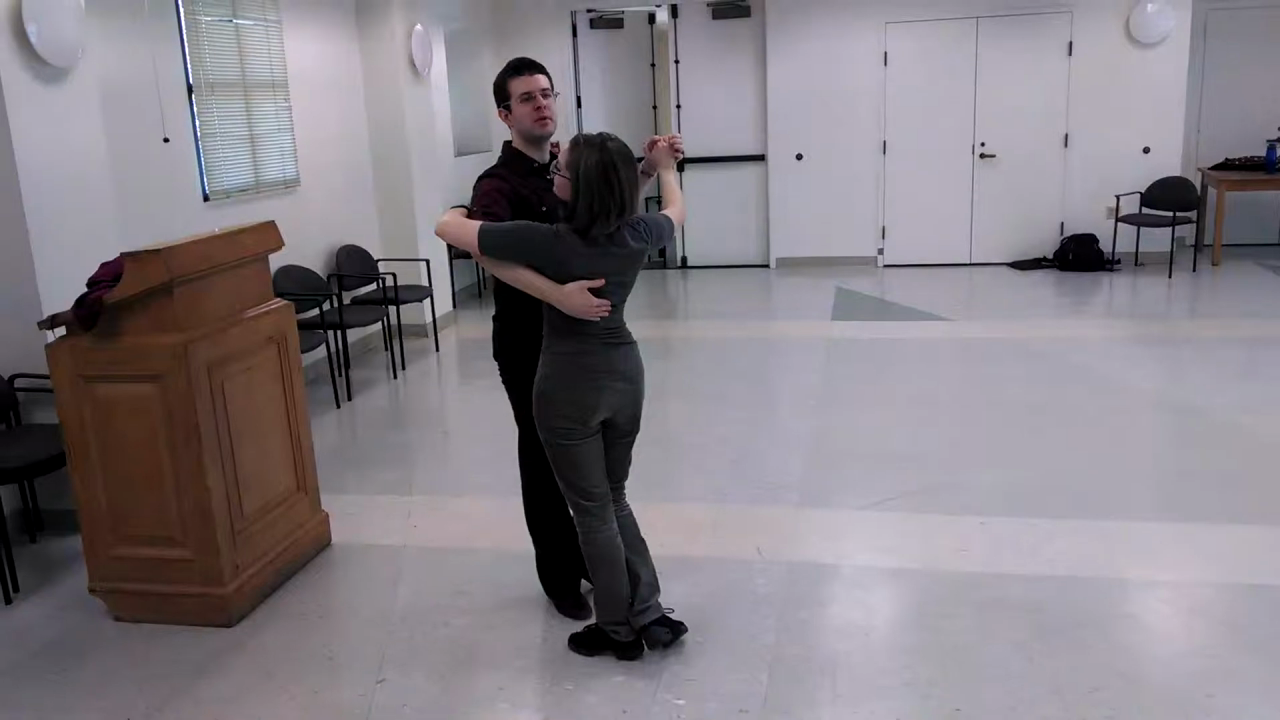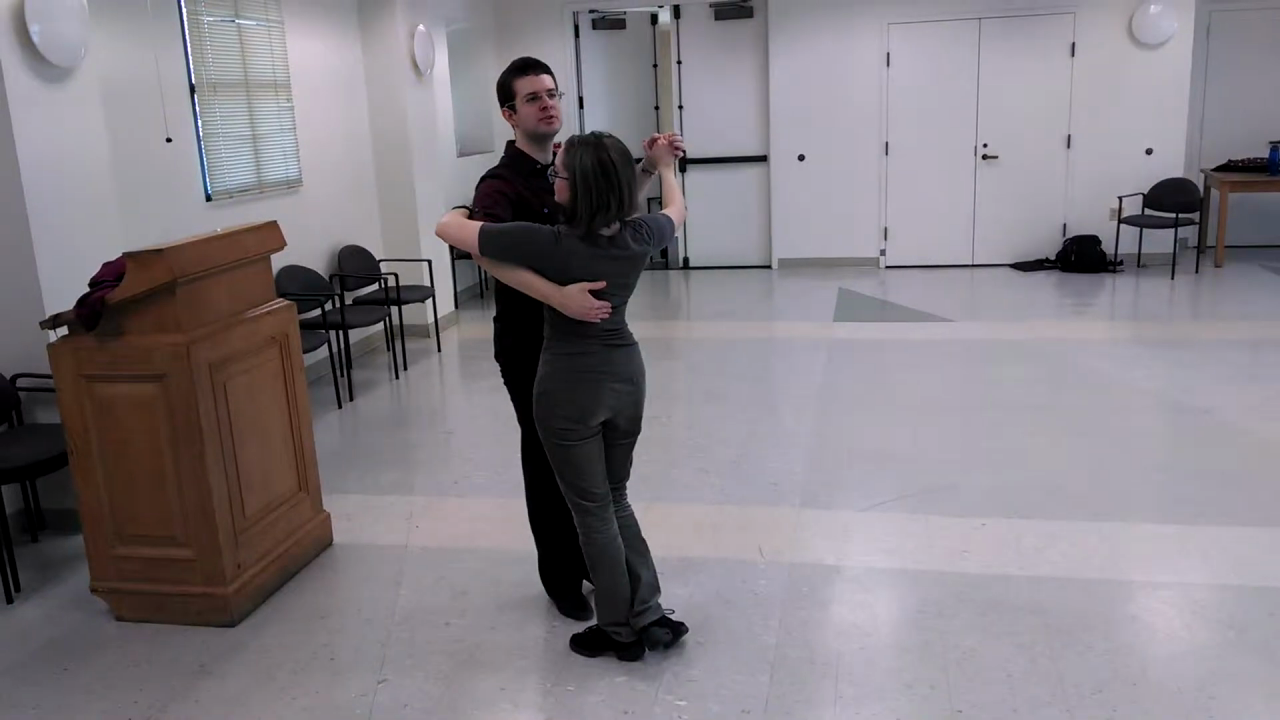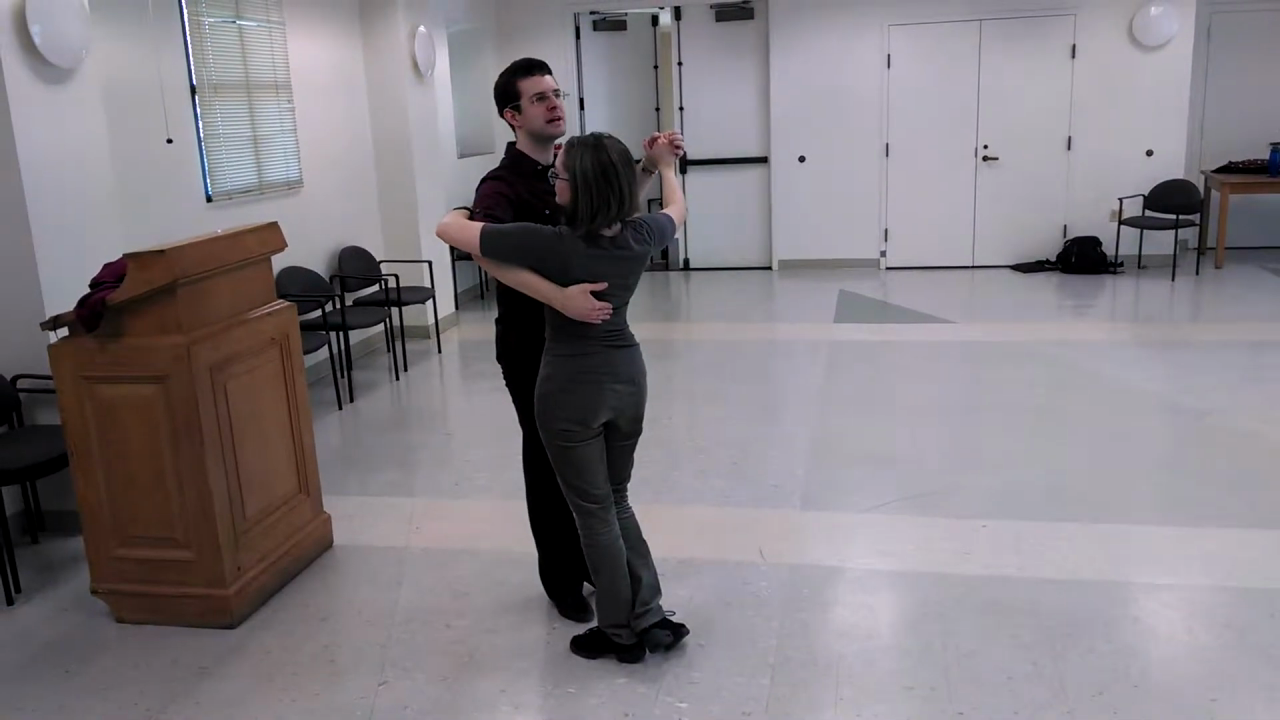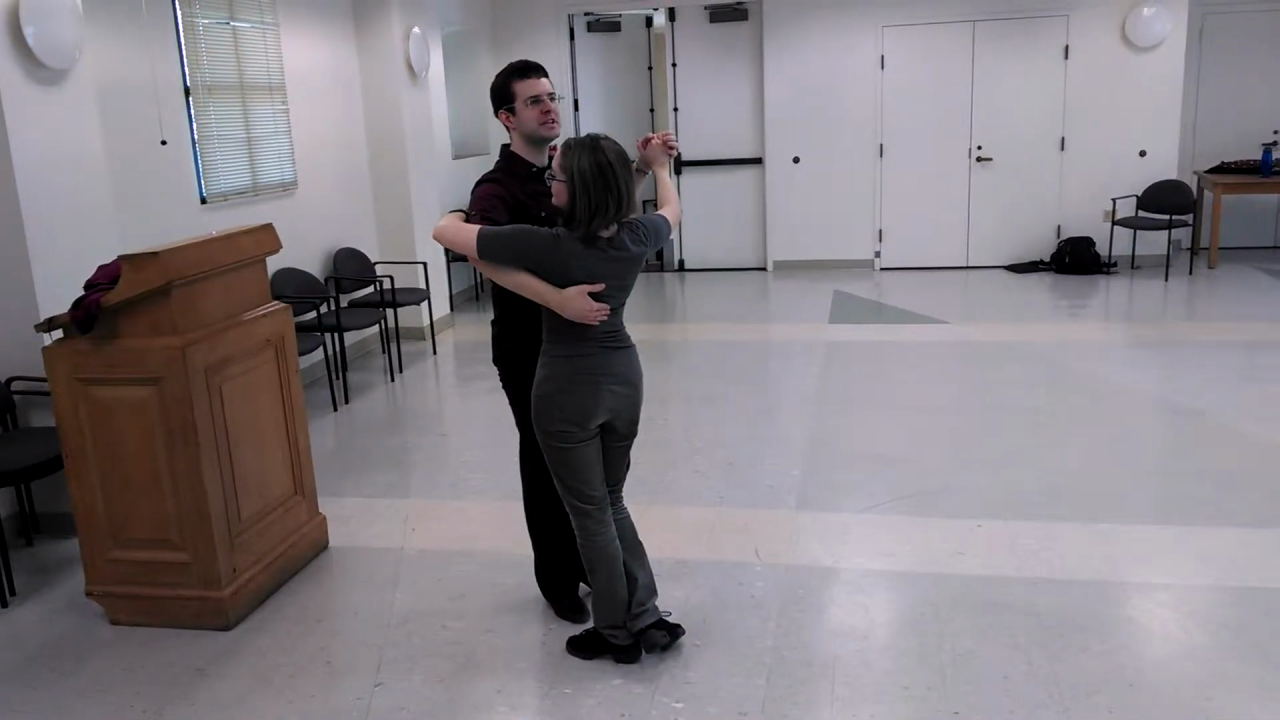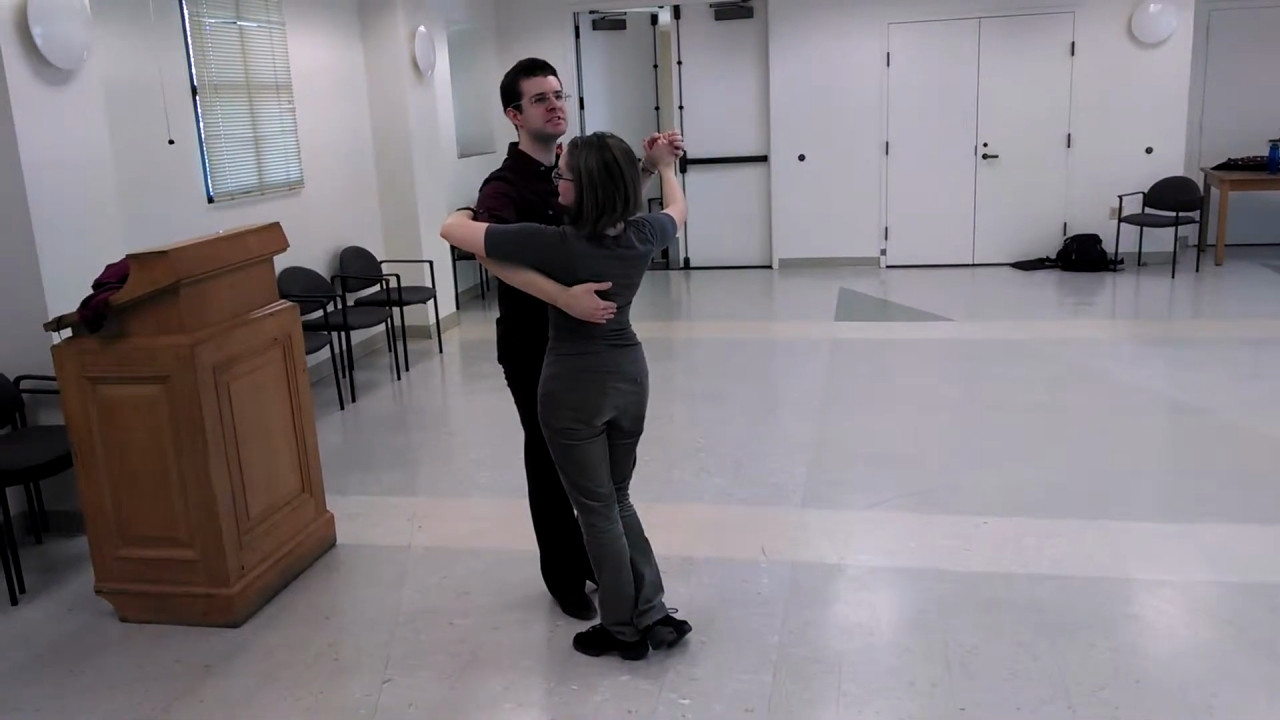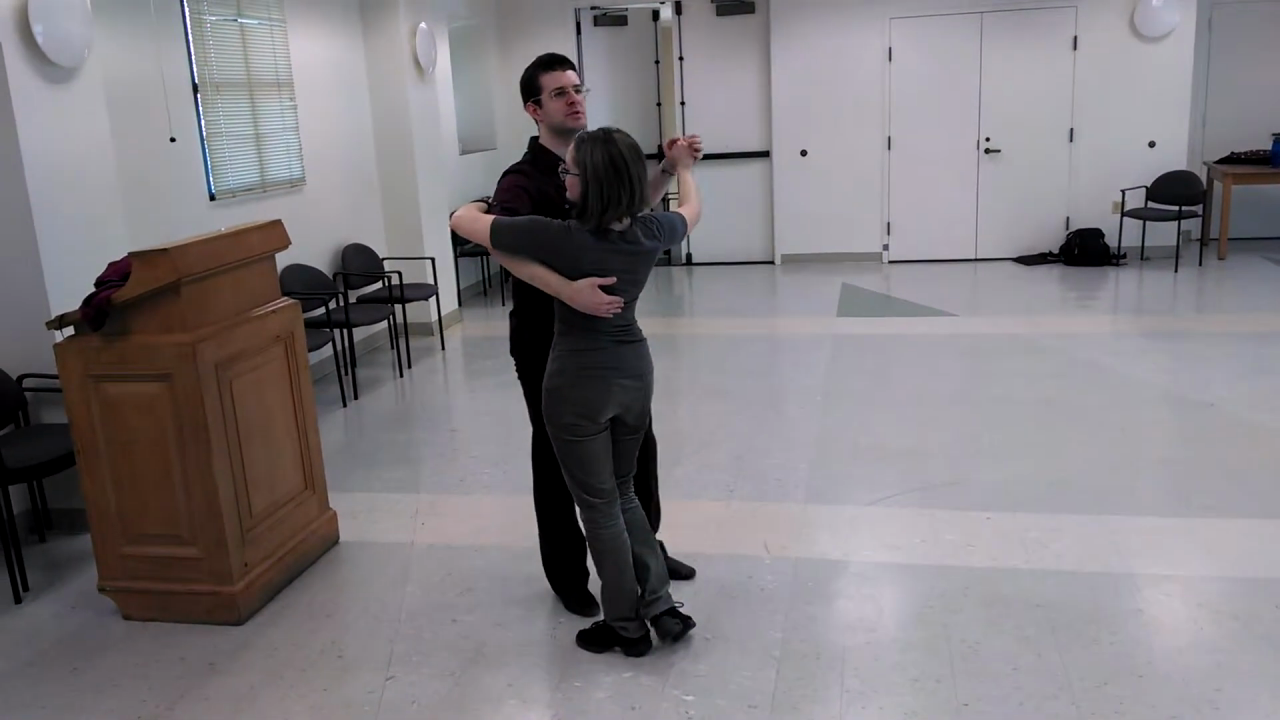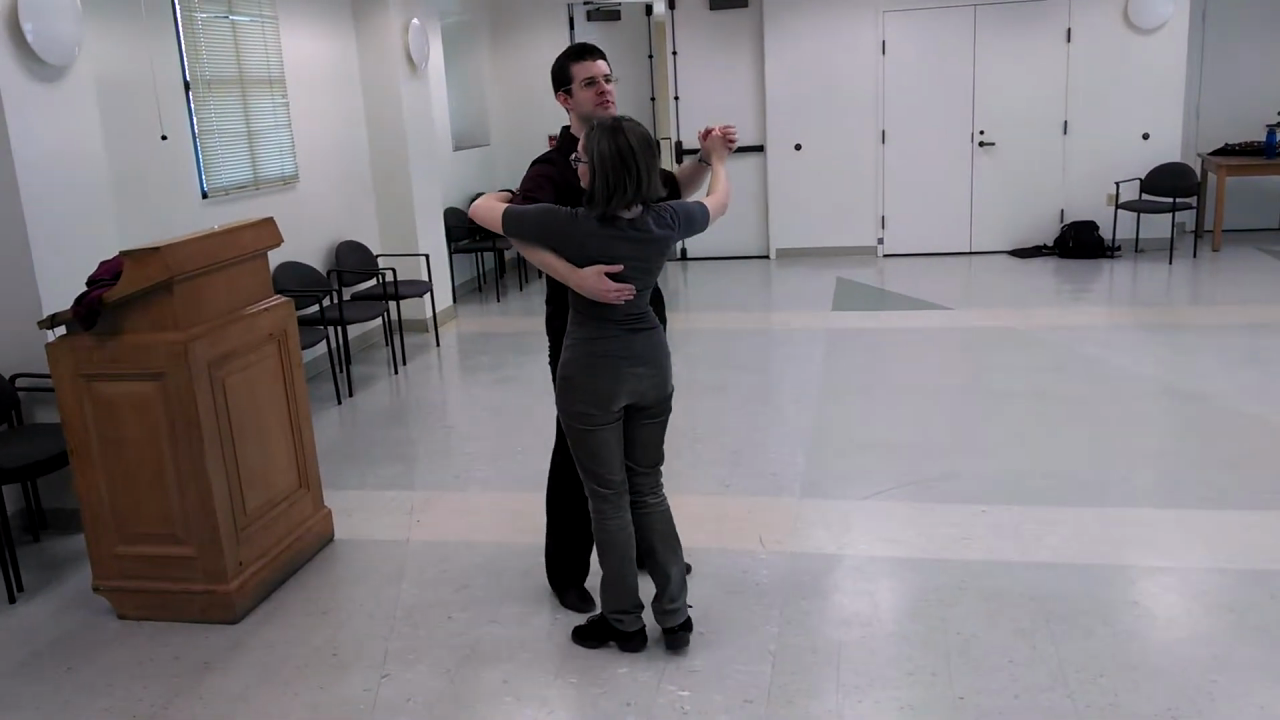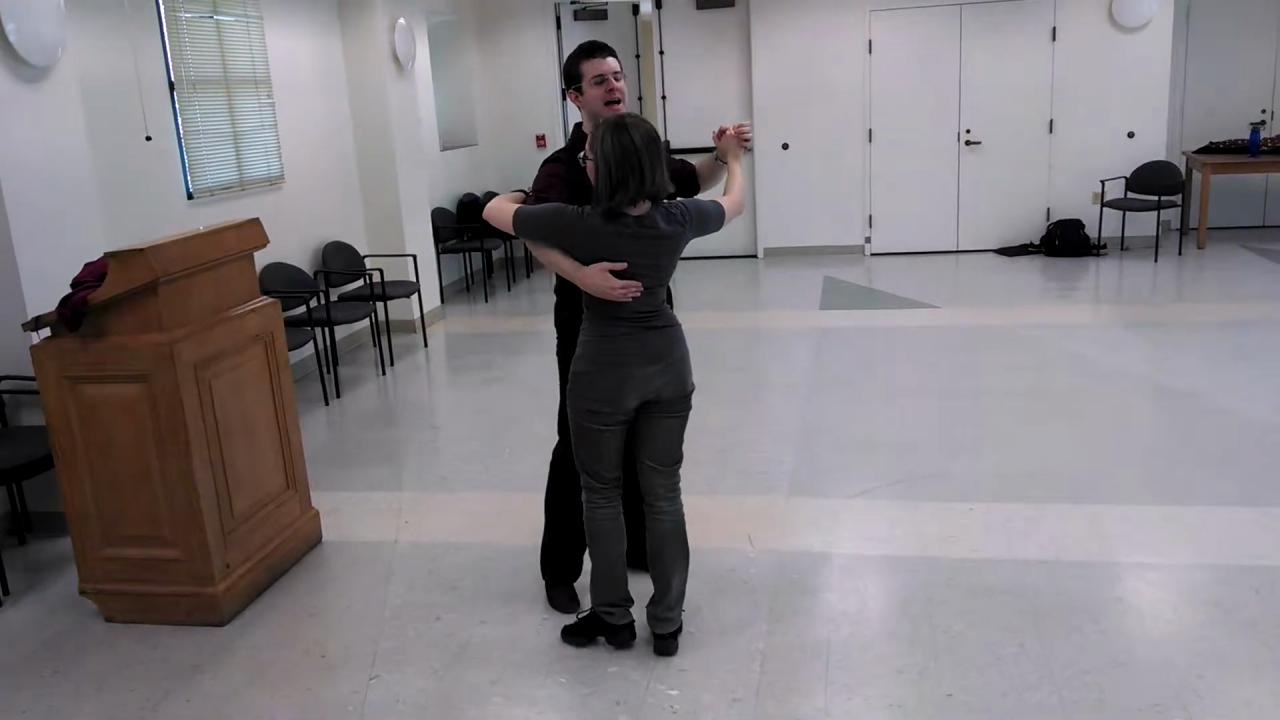
dt=0.5s
person 1, frame 1
right shoulder: (499, 184)
right elbow: (489, 250)
left wrist: (648, 168)
right wrist: (556, 295)
right hip: (528, 347)
right knee: (545, 459)
left ankle: (588, 556)
right ankle: (559, 574)
person 1, frame 2
right shoulder: (501, 185)
right elbow: (489, 251)
left wrist: (649, 167)
right wrist: (558, 296)
right hip: (530, 348)
right knee: (547, 460)
left ankle: (591, 557)
right ankle: (560, 575)
person 1, frame 3
right shoulder: (502, 187)
right elbow: (490, 253)
left wrist: (649, 166)
right wrist: (559, 297)
right hip: (532, 350)
right knee: (549, 462)
left ankle: (591, 559)
right ankle: (560, 577)
person 1, frame 4
right shoulder: (497, 190)
right elbow: (488, 257)
left wrist: (643, 168)
right wrist: (557, 298)
right hip: (529, 352)
right knee: (546, 465)
left ankle: (589, 561)
right ankle: (557, 578)
person 1, frame 5
right shoulder: (504, 188)
left wrist: (649, 166)
right wrist: (563, 297)
right hip: (536, 352)
right knee: (552, 465)
left ankle: (595, 559)
right ankle: (563, 575)
person 1, frame 6
right shoulder: (523, 182)
left wrist: (669, 170)
right wrist: (567, 290)
right hip: (549, 347)
left knee: (638, 446)
right knee: (558, 460)
right ankle: (568, 574)
person 1, frame 7
right shoulder: (552, 170)
left elbow: (672, 191)
left wrist: (707, 158)
right wrist: (576, 277)
right knee: (579, 452)
right ankle: (566, 571)
person 1, frame 8
right shoulder: (563, 168)
left elbow: (692, 181)
left wrist: (724, 154)
right wrist: (580, 276)
right hip: (589, 332)
right knee: (580, 448)
left ankle: (635, 544)
right ankle: (559, 569)
person 2, frame 1
left shoulder: (547, 242)
right shoulder: (637, 234)
left elbow: (446, 228)
right elbow: (676, 213)
left wrist: (462, 207)
right wrist: (666, 166)
left hip: (569, 384)
right hip: (624, 374)
left knee: (591, 509)
right knee: (614, 499)
left ankle: (619, 630)
right ankle: (649, 614)
person 2, frame 2
left shoulder: (549, 244)
right shoulder: (639, 236)
left elbow: (447, 228)
right elbow: (676, 211)
left wrist: (464, 208)
right wrist: (665, 165)
left hip: (569, 386)
right hip: (625, 375)
left knee: (592, 510)
right knee: (615, 499)
left ankle: (620, 630)
right ankle: (650, 615)
person 2, frame 3
left shoulder: (550, 245)
right shoulder: (640, 236)
left elbow: (448, 230)
right elbow: (677, 211)
left wrist: (465, 209)
right wrist: (666, 166)
left hip: (570, 387)
right hip: (627, 376)
left knee: (593, 510)
right knee: (616, 501)
left ankle: (621, 632)
right ankle: (650, 617)
person 2, frame 4
left shoulder: (546, 247)
right shoulder: (636, 237)
left elbow: (445, 233)
right elbow: (671, 212)
left wrist: (461, 213)
right wrist: (660, 166)
left hip: (567, 388)
right hip: (623, 377)
left knee: (589, 512)
right knee: (611, 502)
left ankle: (617, 634)
right ankle: (647, 618)
person 2, frame 5
left shoulder: (555, 245)
right shoulder: (643, 235)
left elbow: (452, 231)
right elbow: (678, 211)
left wrist: (468, 210)
right wrist: (666, 165)
left hip: (573, 385)
right hip: (629, 375)
left knee: (596, 509)
right knee: (618, 499)
left ankle: (623, 629)
right ankle: (653, 614)
person 2, frame 6
left shoulder: (559, 238)
right shoulder: (651, 232)
left elbow: (462, 222)
right elbow: (691, 212)
left wrist: (480, 204)
right wrist: (683, 167)
left hip: (577, 382)
right hip: (634, 370)
left knee: (599, 506)
right knee: (622, 493)
left ankle: (627, 626)
right ankle: (660, 603)
person 2, frame 7
left shoulder: (570, 226)
right shoulder: (666, 221)
left elbow: (480, 210)
right elbow: (718, 203)
left wrist: (504, 194)
right wrist: (717, 158)
left hip: (592, 371)
right hip: (650, 361)
left knee: (608, 498)
right knee: (648, 488)
left ankle: (624, 621)
right ankle: (675, 614)
person 2, frame 8
left shoulder: (577, 225)
right shoulder: (678, 219)
left elbow: (494, 211)
right elbow: (733, 204)
left wrist: (520, 194)
right wrist: (733, 158)
left hip: (604, 370)
right hip: (667, 362)
left knee: (601, 492)
right knee: (663, 494)
left ankle: (612, 614)
right ankle: (667, 623)
